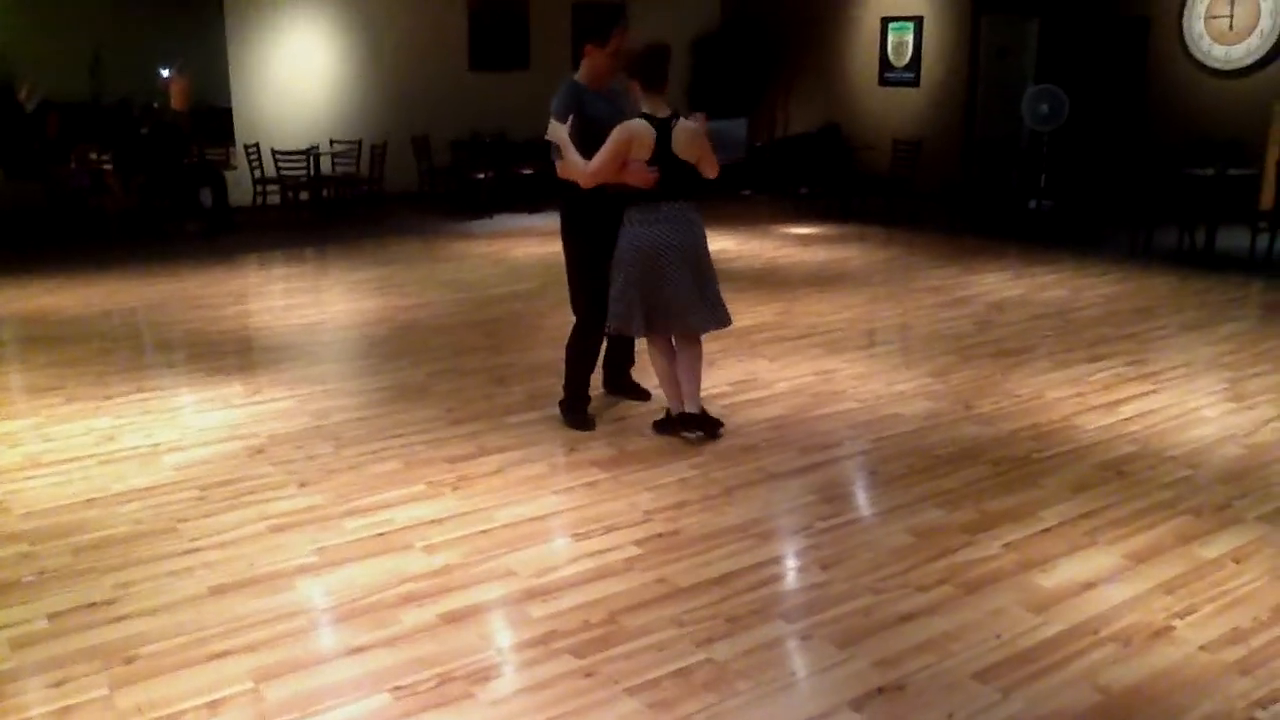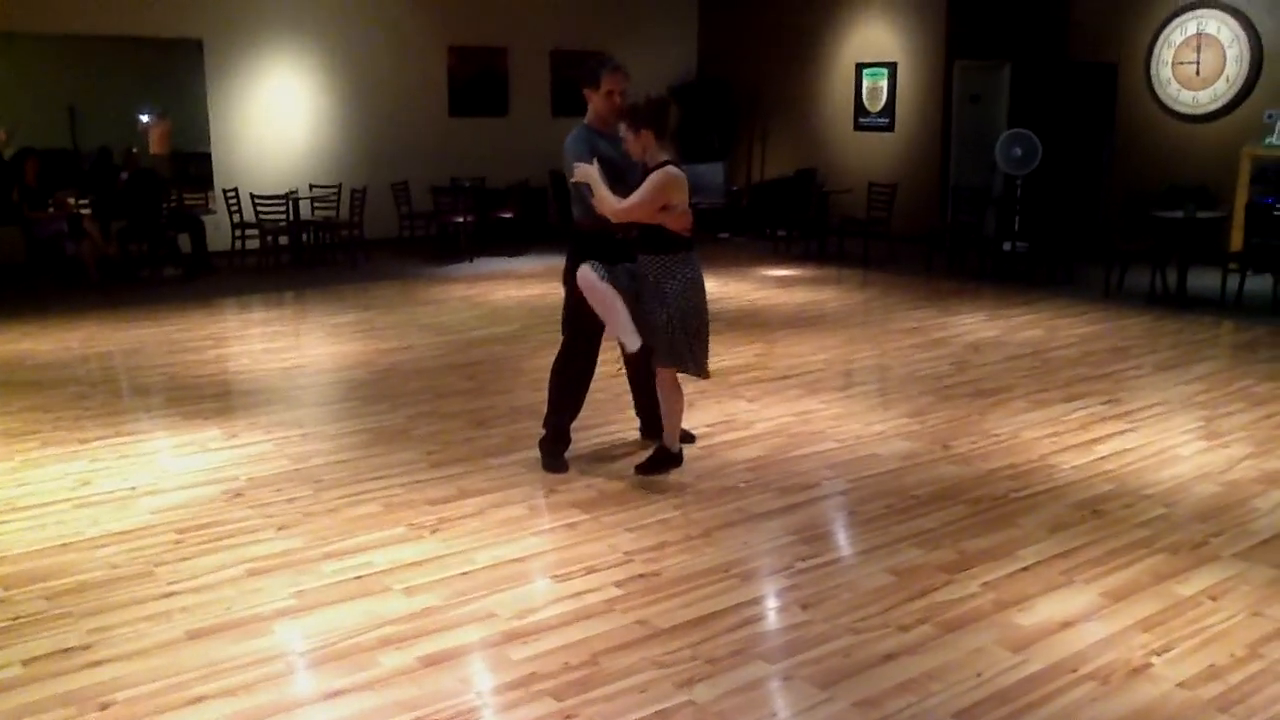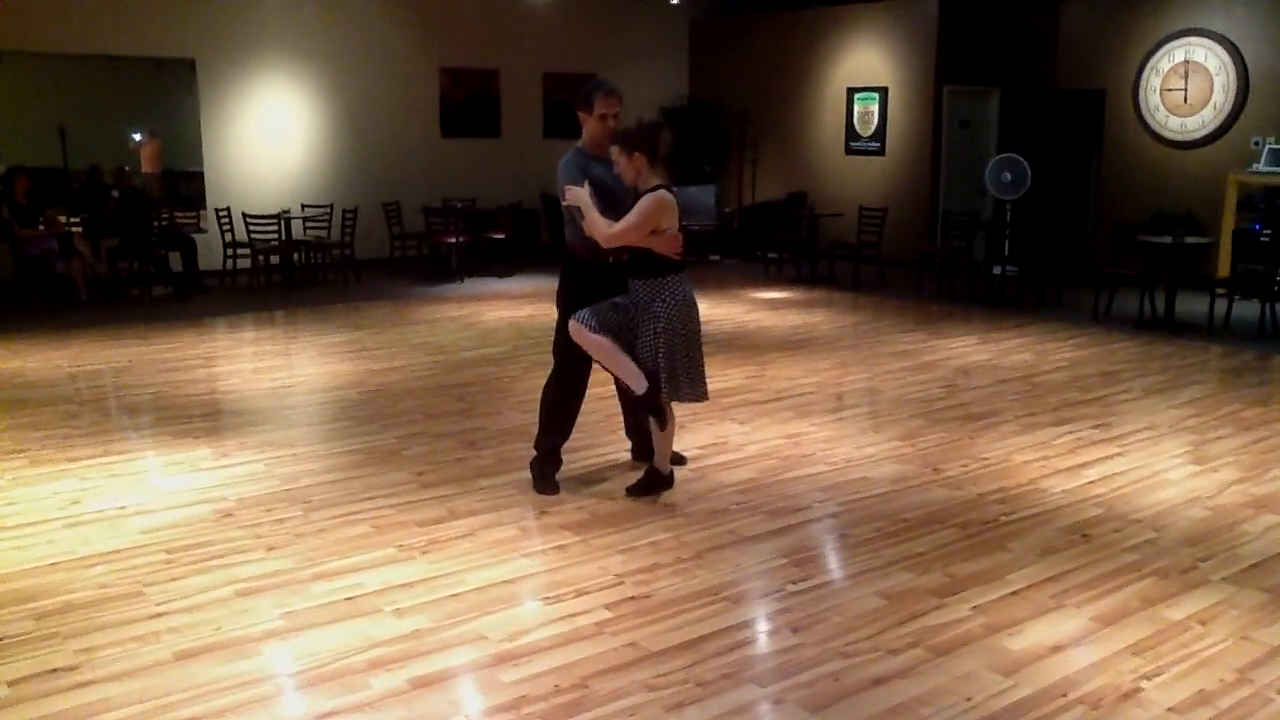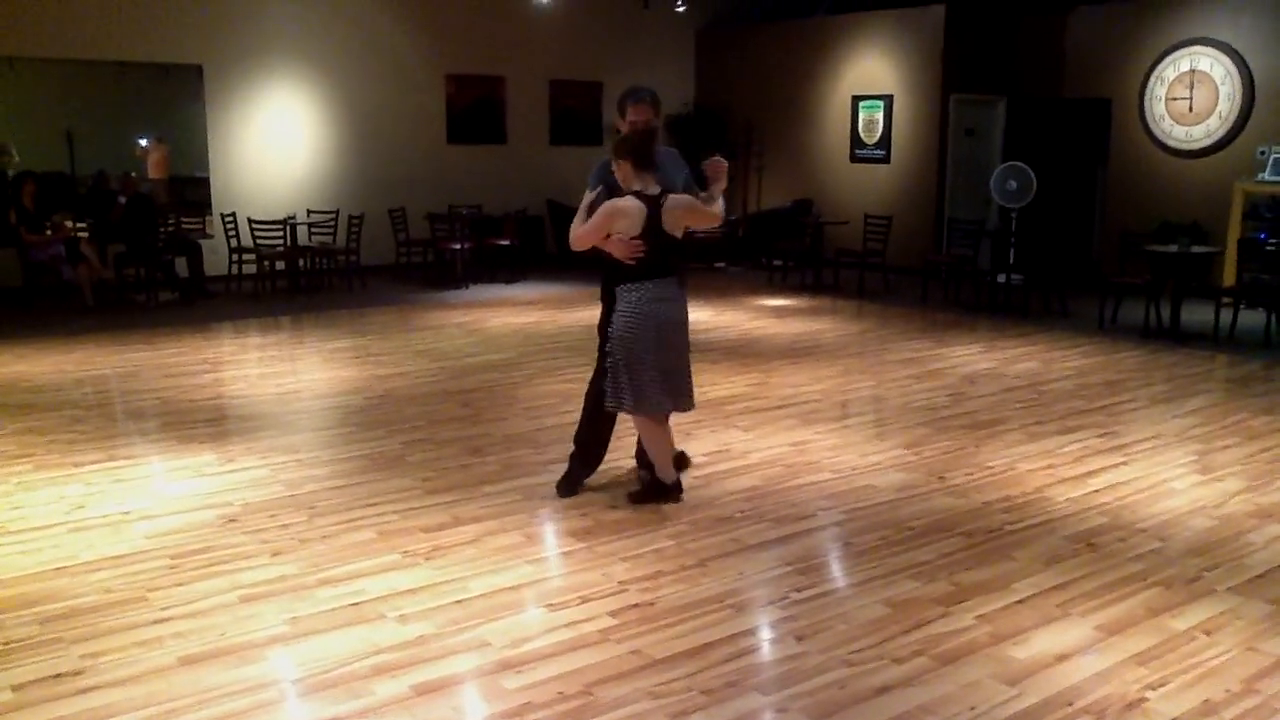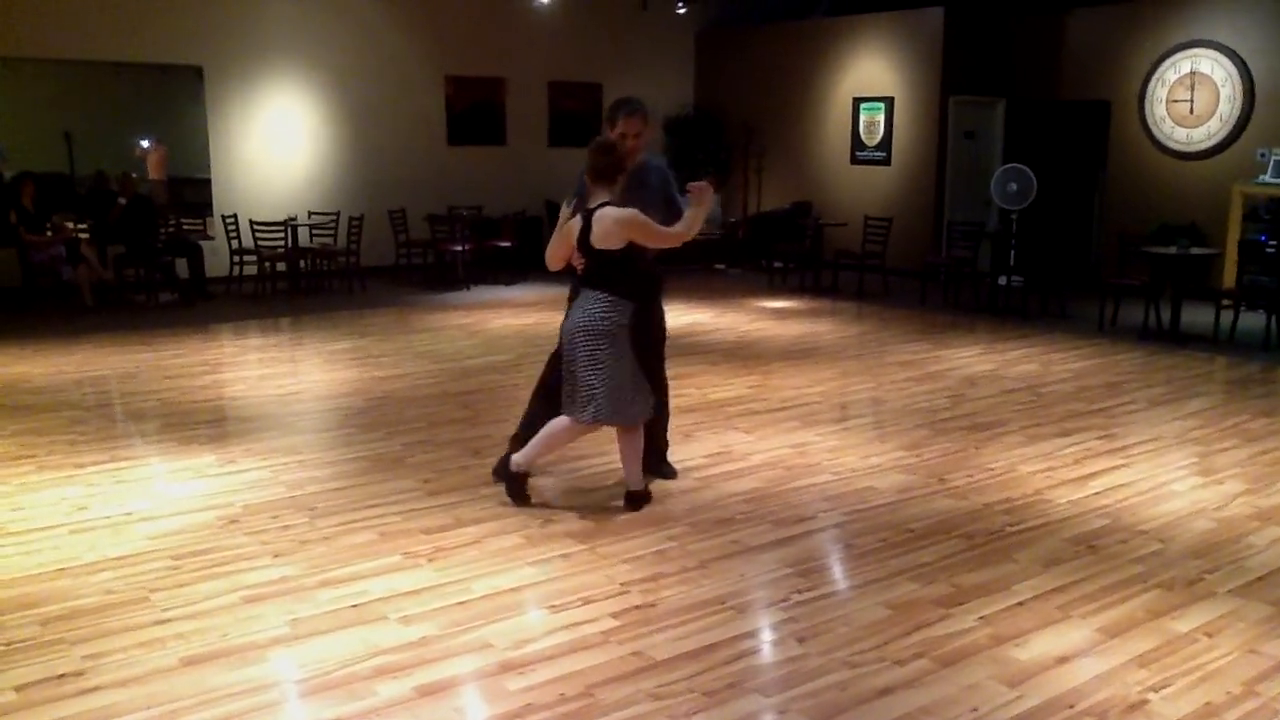
dt=1s
person 1, frame 1
left shoulder: (615, 94)
right shoulder: (570, 98)
right elbow: (567, 166)
right wrist: (624, 175)
left hip: (620, 207)
right hip: (586, 212)
right knee: (592, 309)
left ankle: (618, 375)
right ankle: (574, 400)
person 1, frame 2
left shoulder: (623, 136)
right shoulder: (579, 144)
right wrist: (663, 219)
left hip: (627, 248)
right hip: (592, 251)
left knee: (642, 342)
right knee: (579, 348)
left ankle: (653, 423)
right ankle: (554, 440)
person 1, frame 3
right shoulder: (574, 167)
right wrist: (651, 242)
left hip: (621, 274)
right hip: (585, 276)
right knee: (570, 371)
left ankle: (645, 444)
right ankle: (545, 461)
person 1, frame 4
left shoulder: (673, 159)
right shoulder: (607, 170)
left elbow: (698, 209)
left wrist: (717, 184)
right wrist: (610, 245)
right knee: (612, 369)
left ankle: (651, 454)
right ankle: (581, 463)
person 1, frame 5
left shoulder: (658, 173)
right shoulder: (591, 176)
left elbow: (679, 227)
right wrist: (574, 255)
left hip: (641, 281)
left knee: (652, 371)
right knee: (564, 364)
left ankle: (656, 455)
right ankle: (519, 449)
person 2, frame 1
left shoulder: (629, 131)
right shoulder: (690, 131)
left elbow: (587, 177)
right elbow: (711, 172)
left wrist: (562, 140)
left hip: (641, 233)
right hip: (683, 230)
left knee: (655, 330)
right knee: (688, 327)
left ankle: (676, 411)
right ankle: (693, 408)
person 2, frame 2
left shoulder: (668, 176)
right shoulder: (654, 174)
left elbow: (619, 212)
right elbow: (630, 214)
left wrist: (594, 177)
right wrist: (599, 184)
left hip: (673, 278)
right hip: (647, 273)
left knee: (664, 368)
right knee: (586, 274)
left ankle: (671, 449)
right ankle: (636, 349)
person 2, frame 3
left shoulder: (658, 200)
right shoulder: (651, 197)
left elbow: (609, 237)
left wrist: (584, 201)
left hip: (664, 302)
right hip: (644, 299)
left knee: (658, 393)
right knee: (580, 325)
left ankle: (661, 471)
right ankle: (644, 388)
person 2, frame 4
left shoulder: (617, 208)
right shoulder: (679, 205)
left elbow: (577, 242)
right elbow: (716, 217)
left wrist: (585, 205)
right wrist: (717, 190)
left hip: (635, 308)
right hip: (670, 304)
left knee: (640, 401)
right knee: (649, 399)
left ankle: (666, 479)
right ankle: (669, 459)
person 2, frame 5
left shoulder: (575, 223)
right shoulder: (624, 218)
left elbow: (553, 262)
right elbow: (676, 237)
right wrist: (700, 206)
left hip: (587, 315)
right hip: (604, 321)
left knee: (622, 405)
right knee: (589, 414)
left ankle: (636, 488)
right ankle: (516, 463)
